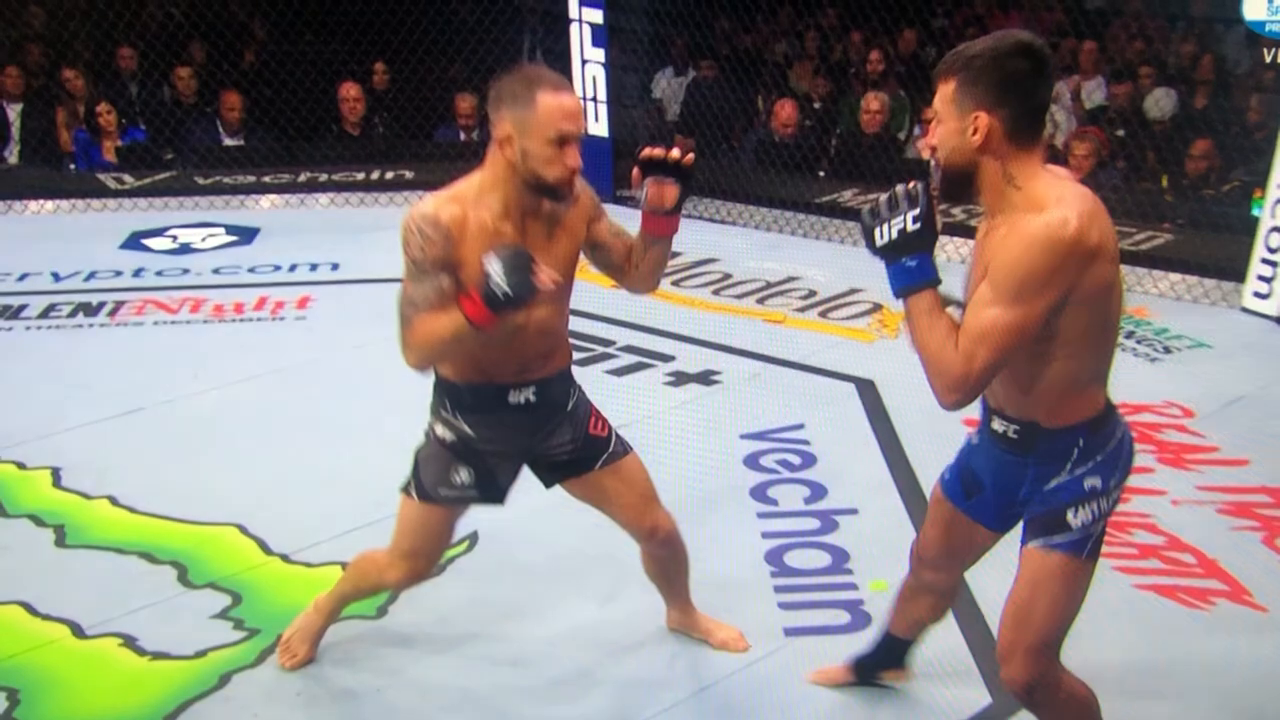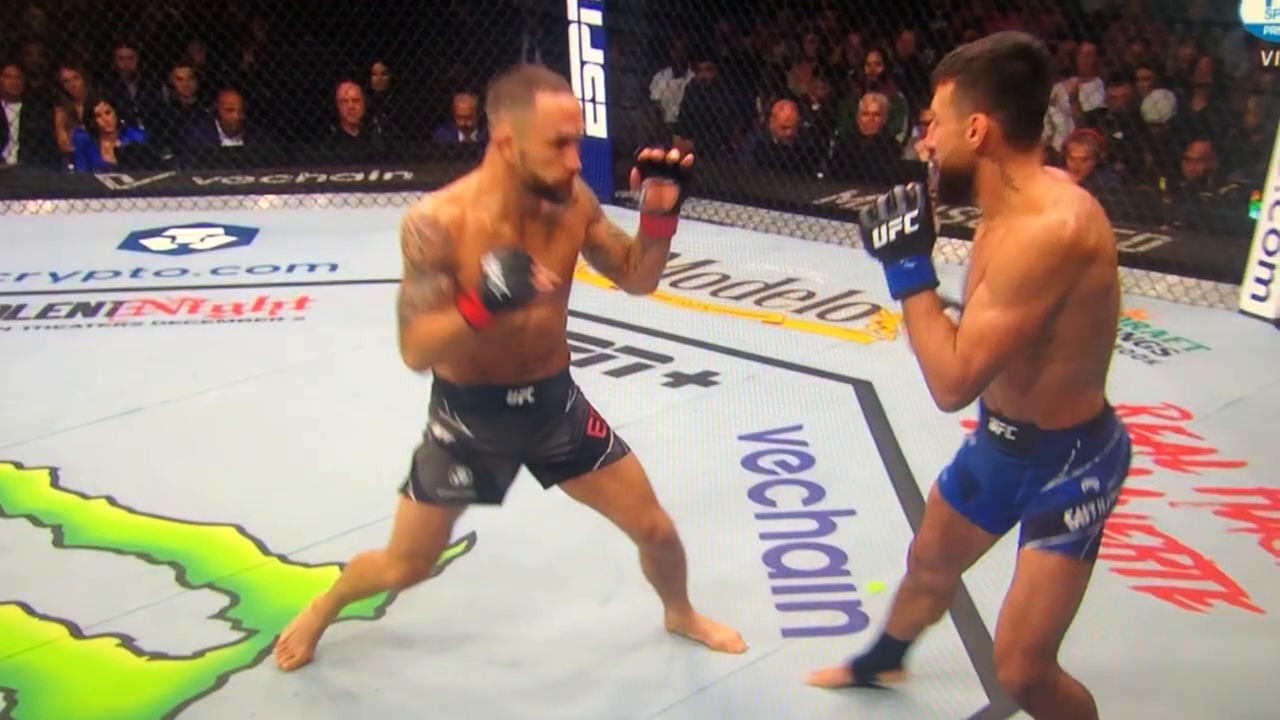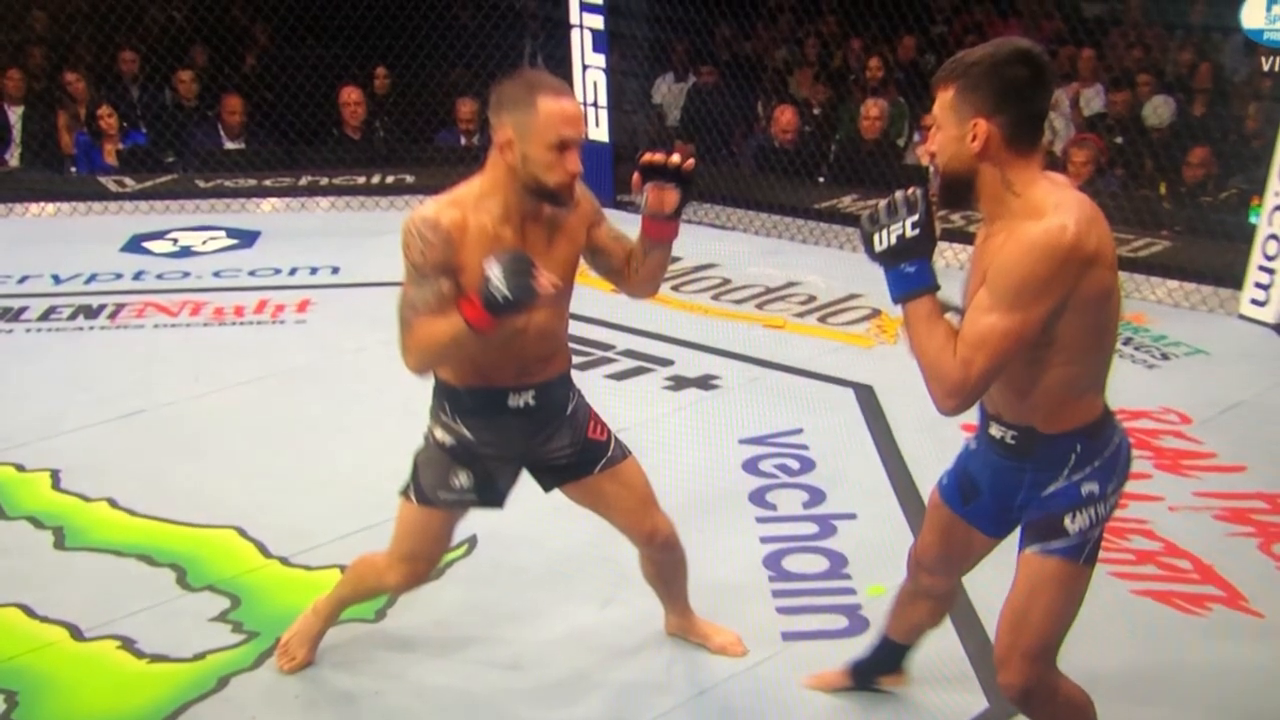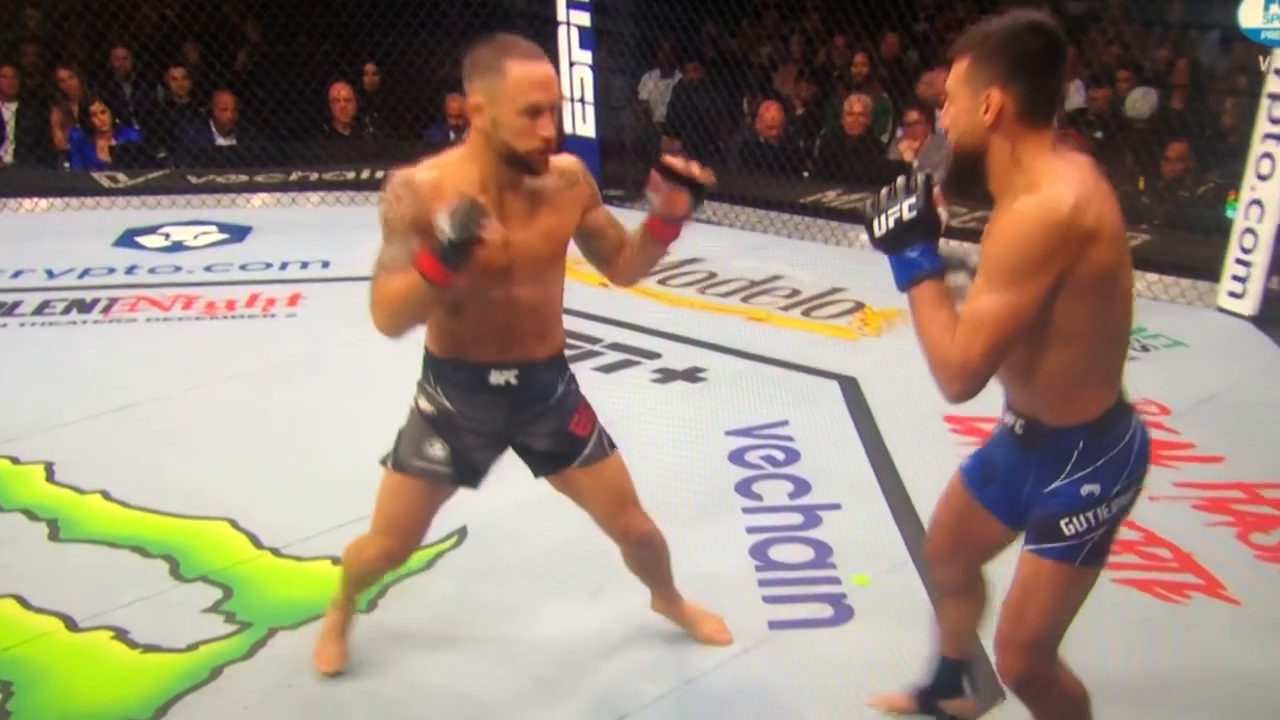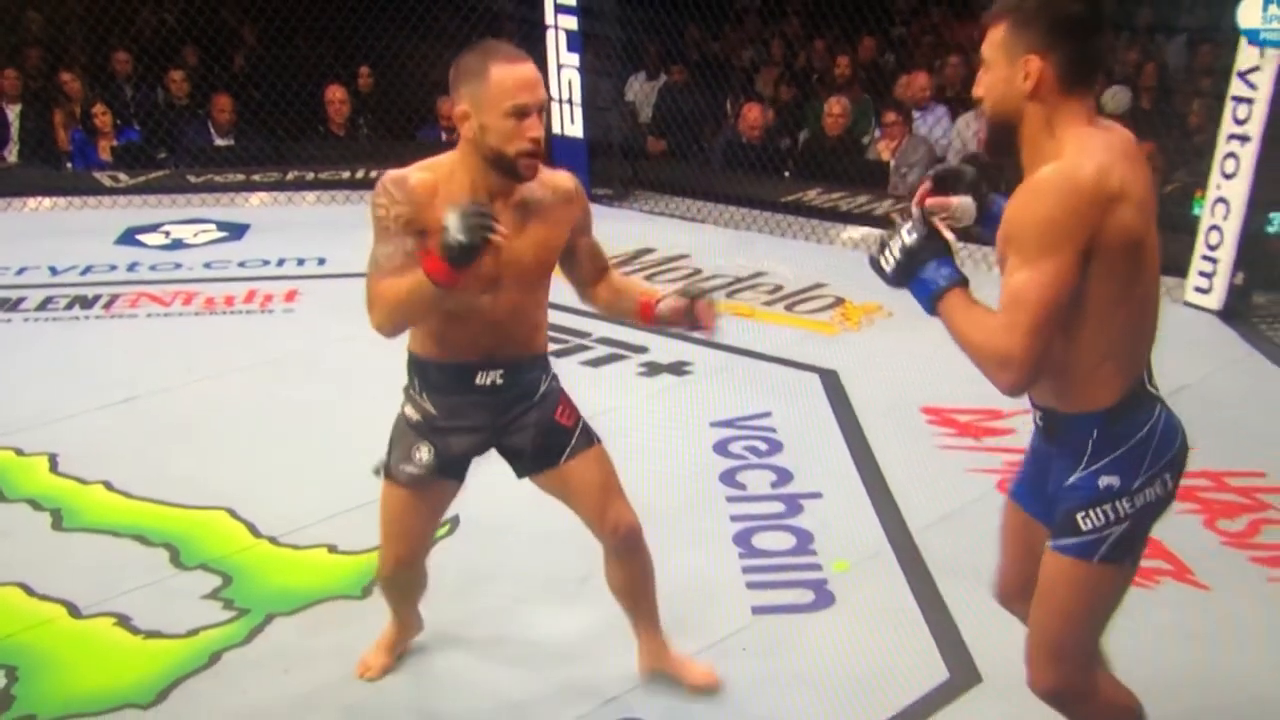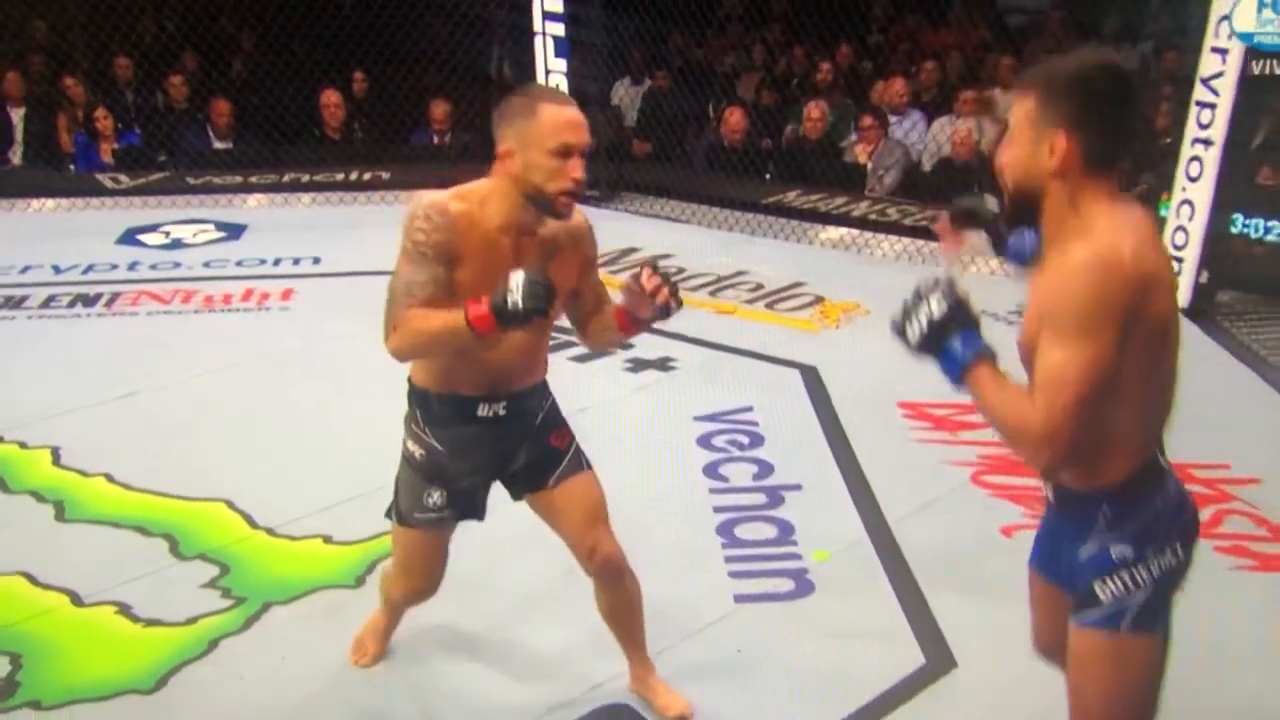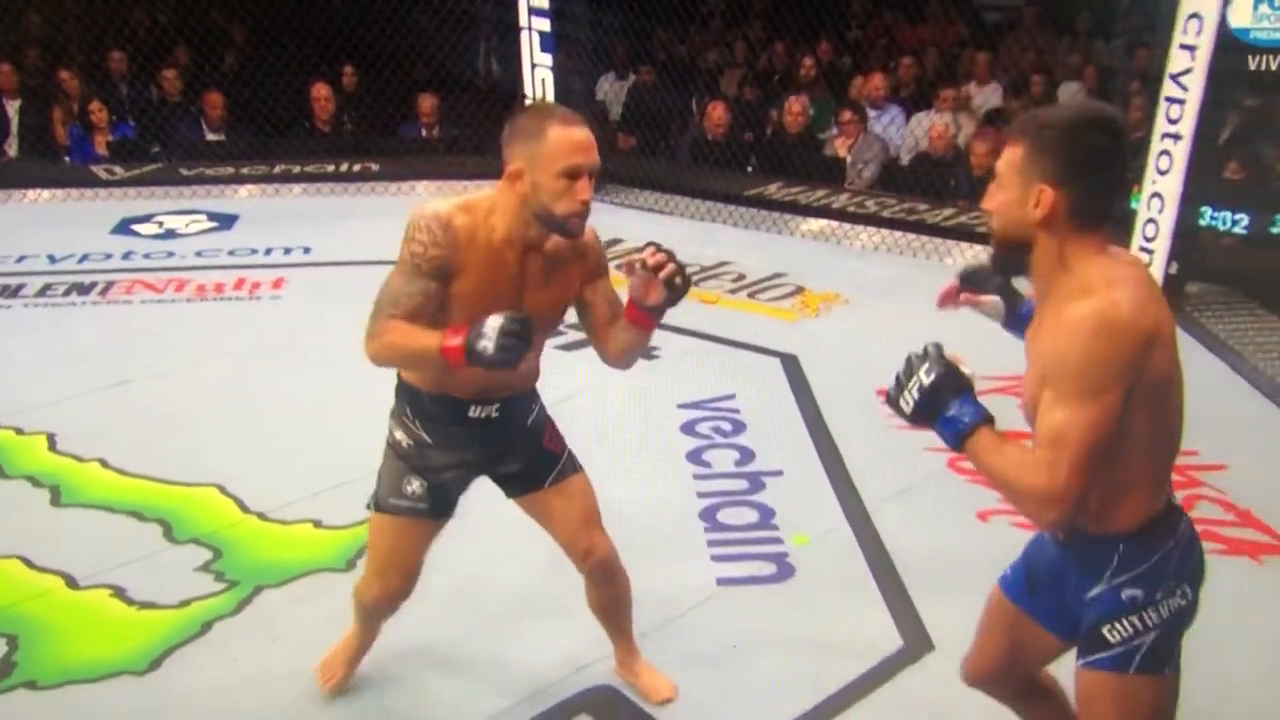
dt=0.4s
person 1, frame 1
left shoulder: (1052, 226)
right shoulder: (1018, 199)
left elbow: (954, 379)
left wrist: (909, 265)
left hip: (1071, 459)
right hip: (1002, 436)
right knee: (932, 560)
right ankle: (886, 657)
person 1, frame 2
left shoulder: (1050, 227)
right shoulder: (1018, 199)
left elbow: (953, 381)
left wrist: (908, 266)
left hip: (1067, 460)
right hip: (1000, 437)
right knee: (929, 561)
right ankle: (883, 658)
person 1, frame 3
left shoulder: (1051, 232)
right shoulder: (1016, 206)
left elbow: (953, 386)
left wrist: (909, 271)
left hip: (1068, 465)
right hip: (1001, 441)
right knee: (930, 565)
right ankle: (882, 662)
person 1, frame 4
left shoulder: (1044, 209)
right shoulder: (1054, 176)
left elbow: (958, 373)
left wrist: (915, 258)
right wrist: (955, 277)
left hip: (1083, 458)
right hip: (1026, 434)
left knee: (1022, 660)
right knee: (946, 556)
person 1, frame 5
left shoulder: (1064, 180)
right shoulder: (1109, 145)
left elbow: (1012, 364)
left wrist: (934, 274)
right wrist: (992, 213)
left hip: (1110, 450)
right hip: (1073, 432)
right knee: (1020, 593)
person 1, frame 6
left shoulder: (1096, 261)
right shoulder: (1115, 223)
left elbow: (1043, 440)
left wrist: (959, 348)
right wrist: (1012, 245)
left hip: (1121, 527)
right hip: (1084, 505)
right knee: (1061, 649)
person 1, frame 7
left shoulder: (1097, 313)
right shoulder: (1097, 274)
left elbow: (1052, 498)
left wrist: (957, 416)
right wrist: (1020, 311)
left hip: (1132, 569)
right hip: (1074, 545)
right knee: (990, 669)
person 2, frame 1
left shoulder: (575, 200)
right shoulder: (439, 222)
left elbow: (639, 277)
right elbow: (417, 350)
left wrist: (661, 212)
right wrist: (485, 302)
left hip: (557, 400)
right hip: (470, 414)
left knee: (657, 528)
right knee: (406, 565)
left ankle: (682, 611)
right ankle: (324, 608)
person 2, frame 2
left shoulder: (573, 201)
right shoulder: (436, 223)
left elbow: (637, 279)
right elbow: (415, 351)
left wrist: (659, 214)
right wrist: (484, 304)
left hip: (554, 401)
right hip: (468, 414)
left knee: (655, 529)
right knee: (403, 567)
left ankle: (681, 614)
right ankle: (321, 609)
person 2, frame 3
left shoulder: (574, 205)
right shoulder: (439, 226)
left elbow: (639, 283)
right elbow: (417, 354)
left wrist: (661, 217)
right wrist: (486, 307)
left hip: (556, 404)
right hip: (470, 417)
left knee: (656, 532)
right knee: (405, 568)
left ankle: (681, 616)
right ankle: (322, 611)
person 2, frame 4
left shoulder: (568, 180)
right shoulder: (418, 190)
left elbow: (624, 267)
right elbow: (388, 318)
left wrist: (668, 216)
right wrist: (440, 257)
left hip: (545, 386)
right hip: (456, 390)
left knee: (634, 528)
right knee: (387, 545)
left ankle: (669, 600)
right ankle: (340, 613)
person 2, frame 5
left shoulder: (561, 195)
right shoulder: (408, 193)
left elbow: (598, 285)
right elbow: (384, 317)
left wrist: (664, 308)
right wrist: (446, 261)
left hip: (530, 387)
right hip: (441, 395)
left knee: (620, 526)
right knee: (397, 559)
left ankle: (654, 648)
right ankle: (403, 626)
person 2, frame 6
left shoulder: (574, 231)
right shoulder: (441, 218)
left elbow: (593, 328)
right elbow: (402, 338)
left wrist: (633, 311)
right wrist: (490, 313)
left hip: (530, 413)
right hip: (444, 423)
left knee: (604, 555)
right knee: (415, 582)
right ankle: (385, 615)
person 2, frame 7
left shoulder: (580, 246)
right shoulder: (443, 230)
left elbow: (616, 353)
right elbow: (381, 342)
left wrist: (645, 308)
right wrist: (465, 345)
left hip: (519, 416)
right hip: (433, 422)
left knee: (597, 555)
right knee: (386, 587)
left ankle: (628, 657)
right ankle: (362, 633)
